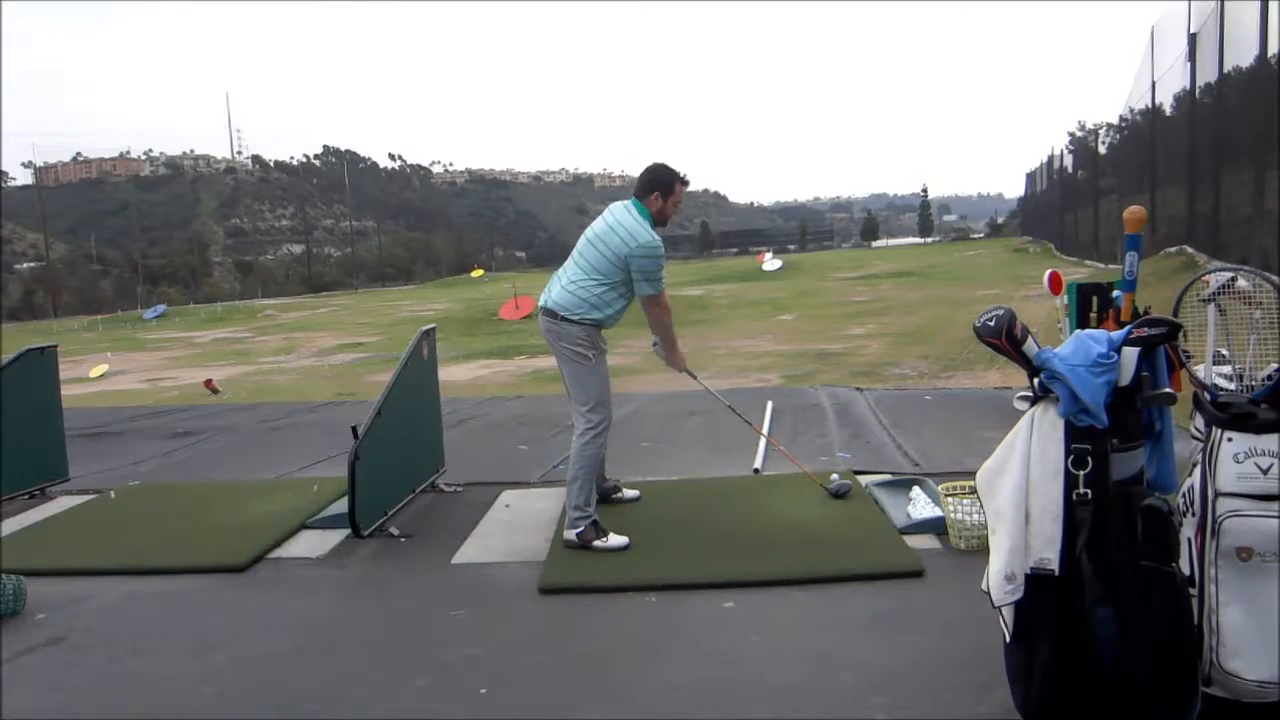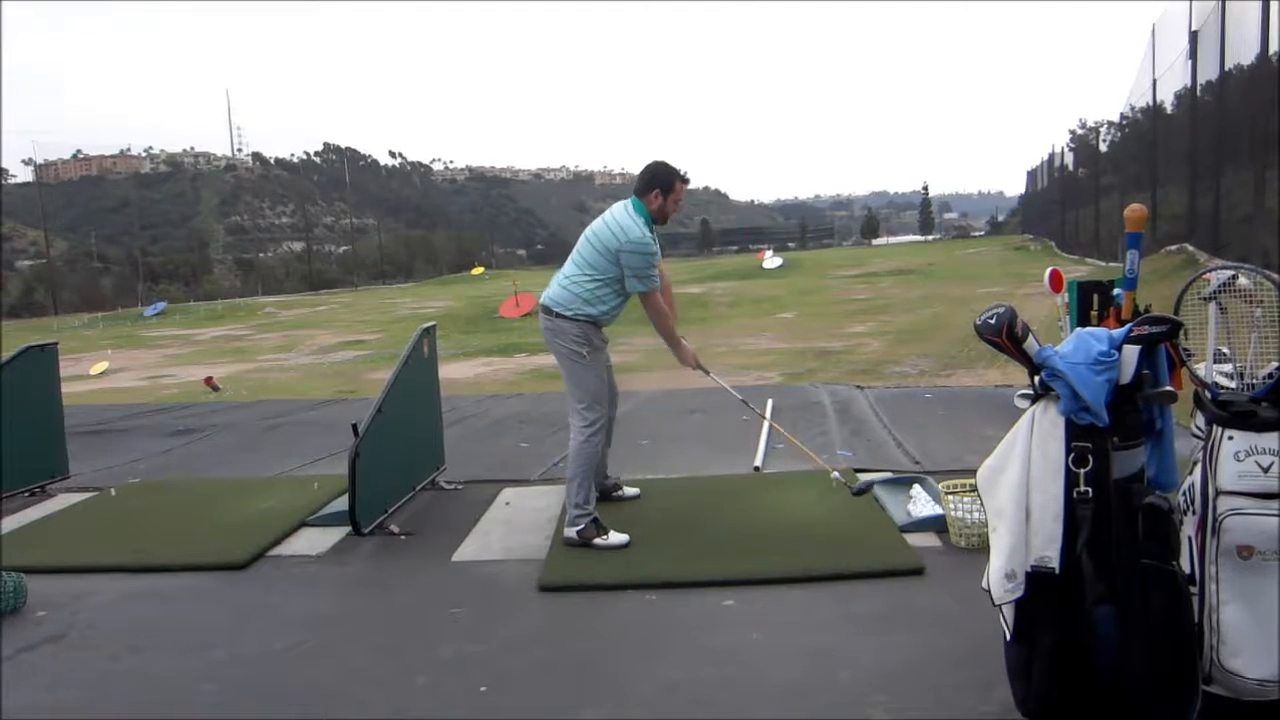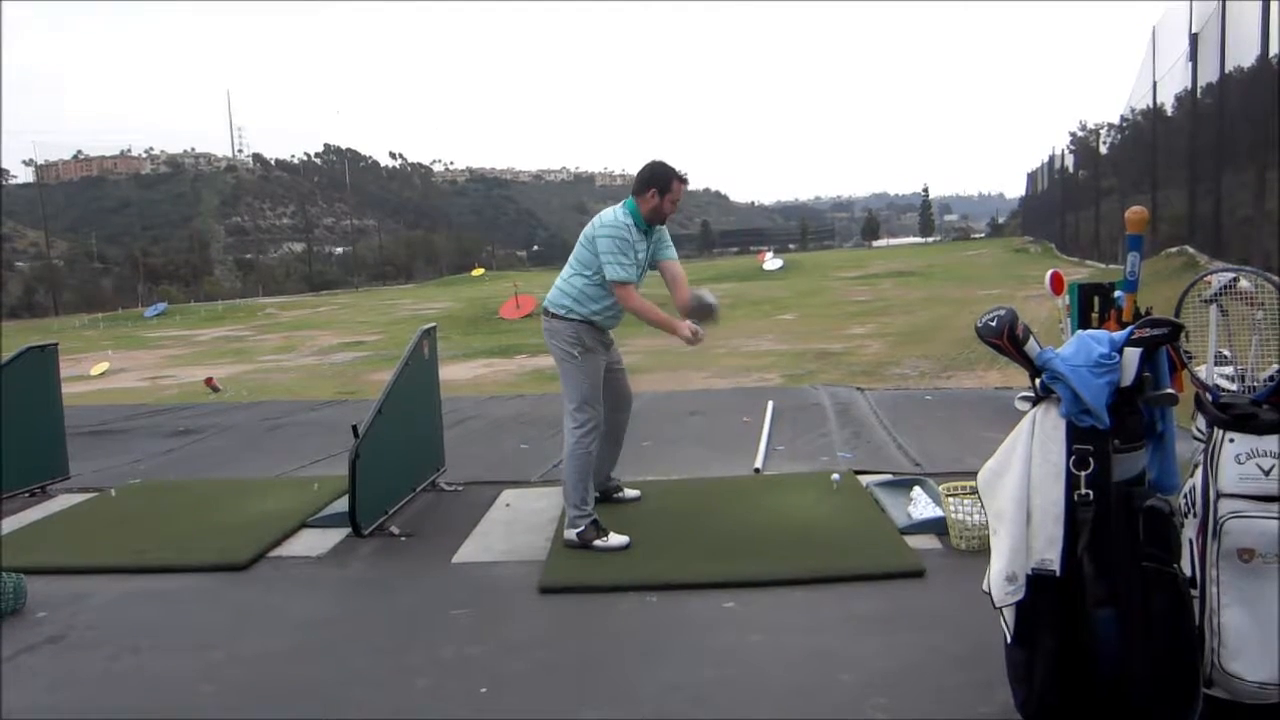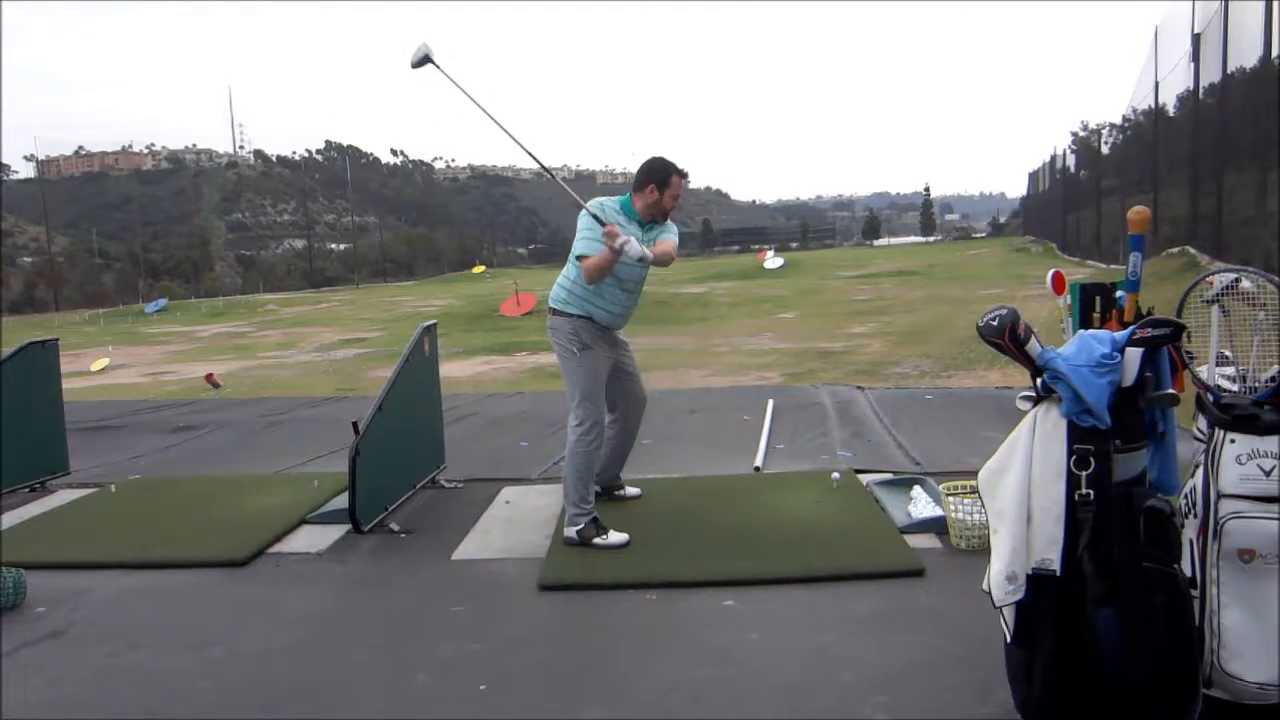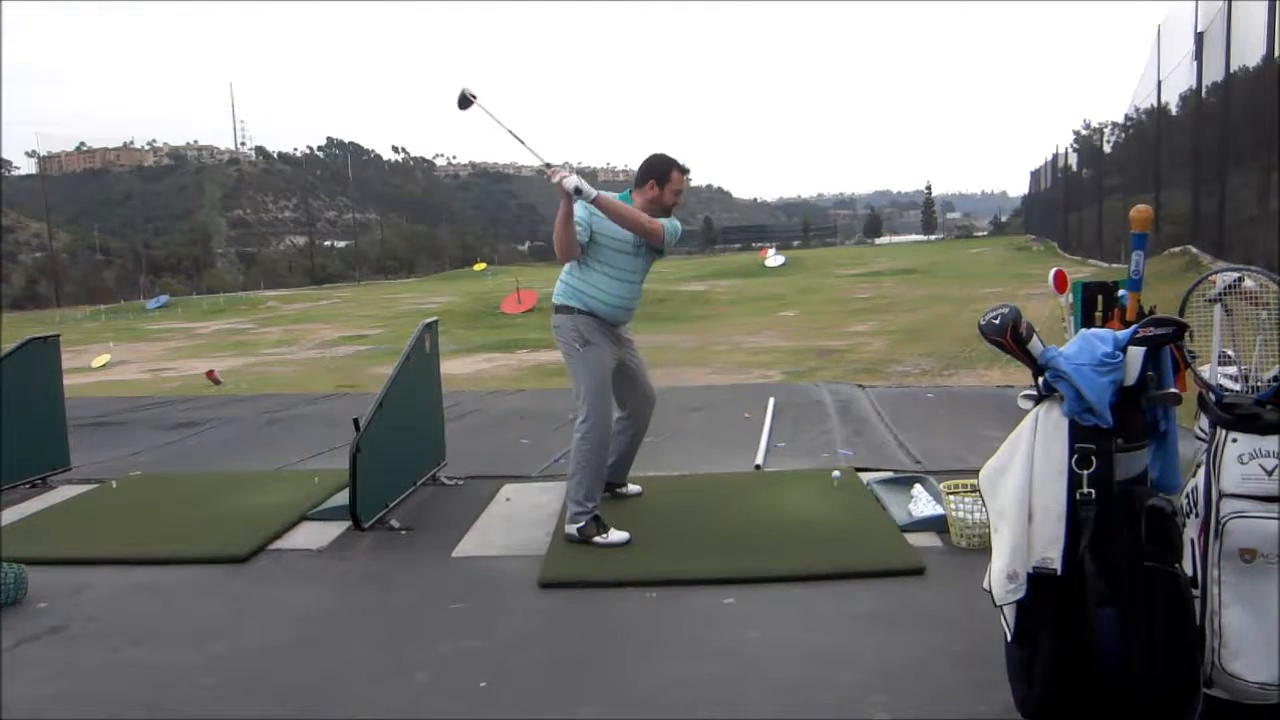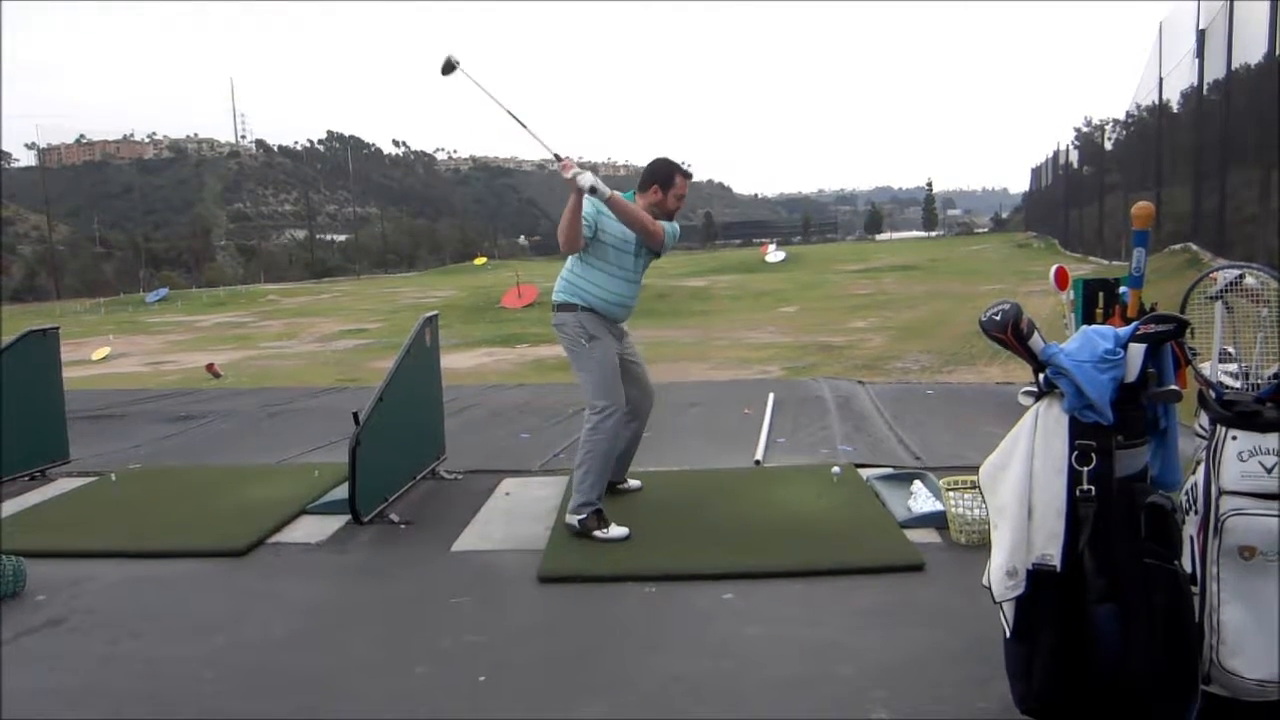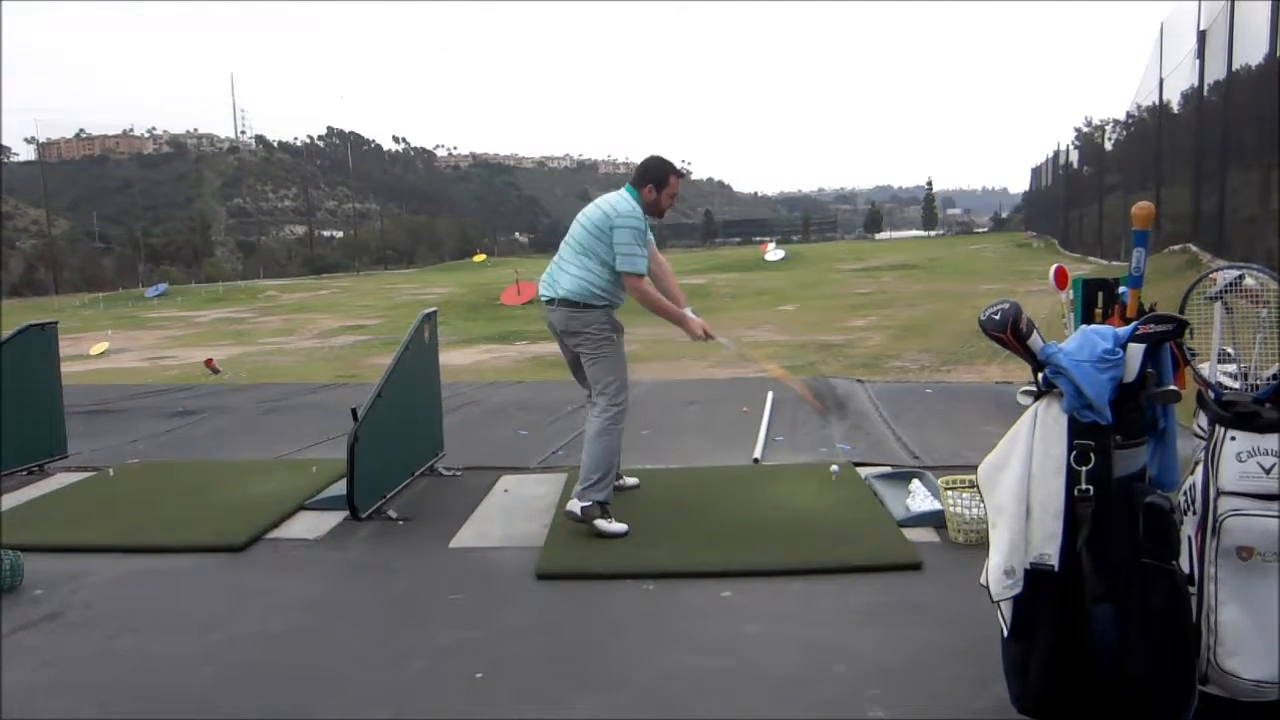
dt=0.7s
person 1, frame 1
left shoulder: (620, 211)
right shoulder: (646, 242)
right elbow: (657, 305)
left wrist: (658, 337)
right wrist: (673, 351)
left hip: (559, 314)
right hip: (574, 326)
left knee: (594, 410)
right knee: (593, 420)
left ankle: (597, 484)
right ankle: (579, 524)
person 1, frame 2
left shoulder: (628, 213)
right shoulder: (636, 237)
left elbow: (661, 280)
right elbow: (652, 303)
left wrist: (675, 333)
right wrist: (679, 348)
left hip: (574, 317)
right hip: (571, 323)
left knee: (606, 402)
right knee: (590, 418)
left ankle: (598, 482)
right ankle: (579, 522)
person 1, frame 3
left shoulder: (655, 230)
right shoulder: (613, 226)
left elbow: (675, 276)
right elbow: (627, 298)
left wrist: (690, 318)
right wrist: (676, 328)
left hip: (595, 327)
right hip: (571, 326)
left knee: (618, 404)
right knee: (586, 420)
left ankle: (600, 483)
right ankle: (579, 524)
person 1, frame 4
left shoulder: (663, 227)
right shoulder: (599, 211)
left elbow: (667, 254)
right elbow: (590, 273)
left wrist: (646, 254)
right wrist: (613, 252)
left hip: (608, 329)
right hip: (575, 324)
left knee: (631, 403)
right knee: (589, 418)
left ankle: (605, 481)
right ankle: (579, 522)
person 1, frame 5
left shoulder: (669, 227)
right shoulder: (591, 208)
left elbow: (641, 226)
right elbow: (565, 254)
left wrist: (590, 193)
right wrist: (568, 200)
left hip: (615, 327)
right hip: (579, 322)
left knee: (640, 402)
right knee: (596, 415)
left ankle: (610, 478)
right ankle: (581, 519)
person 1, frame 6
left shoulder: (668, 230)
right shoulder: (595, 205)
left elbow: (645, 228)
right elbow: (569, 246)
left wrist: (603, 191)
right wrist: (578, 195)
left hip: (611, 324)
right hip: (579, 317)
left knee: (640, 398)
right knee: (607, 407)
left ankle: (610, 475)
right ankle: (583, 511)
person 1, frame 7
left shoulder: (618, 202)
right shoulder: (629, 216)
left elbow: (657, 263)
right elbow: (637, 287)
left wrist: (685, 310)
right wrist: (683, 319)
left hip: (555, 305)
right hip: (587, 313)
left knee: (601, 393)
right knee: (610, 403)
left ankle: (604, 473)
right ankle: (589, 500)
